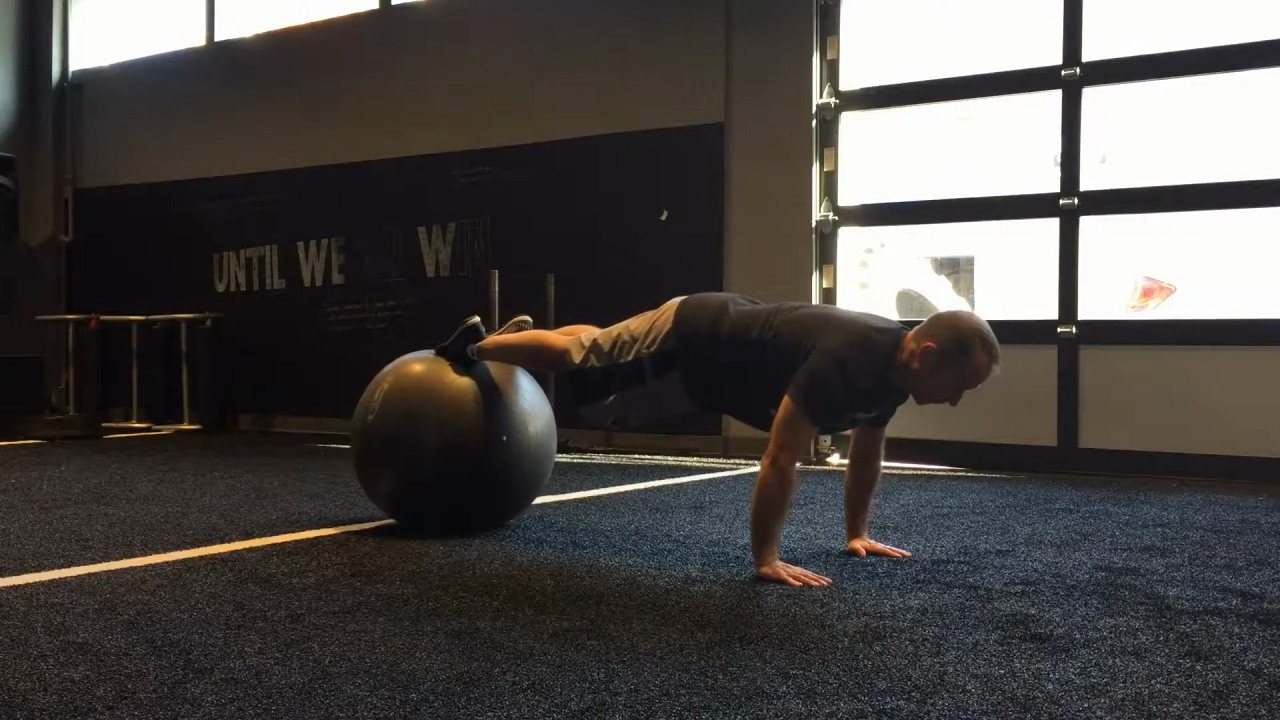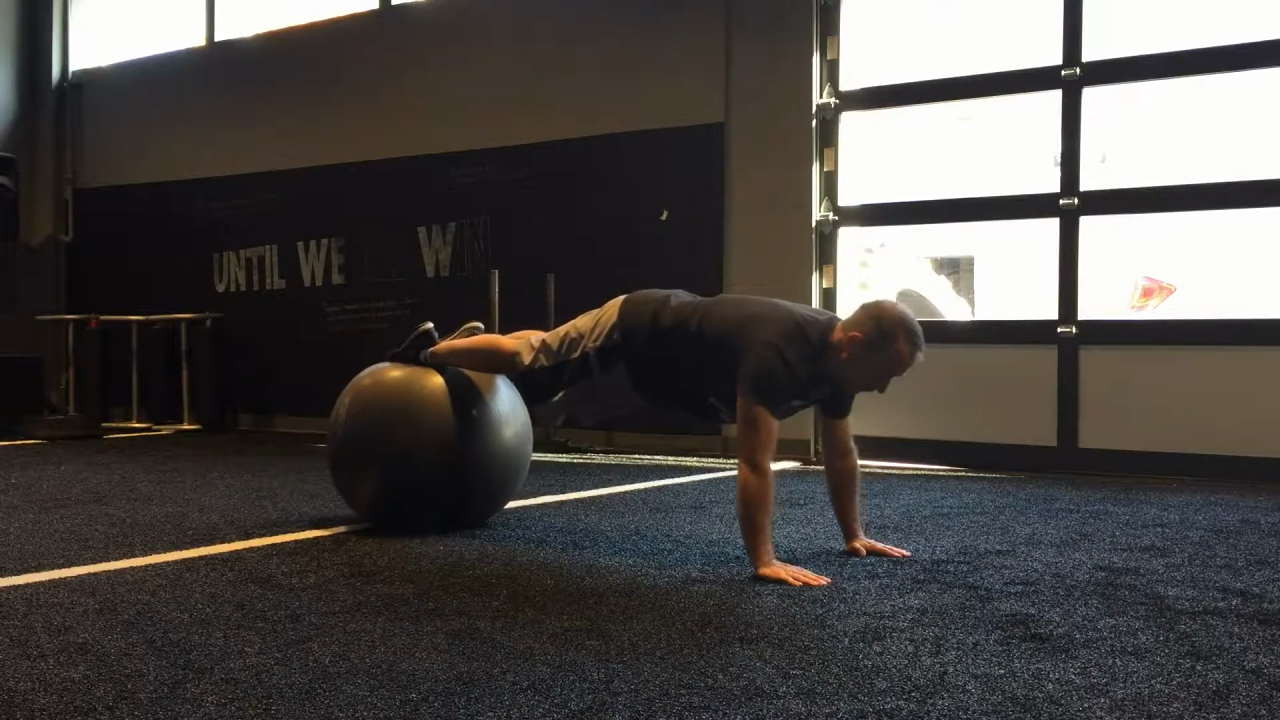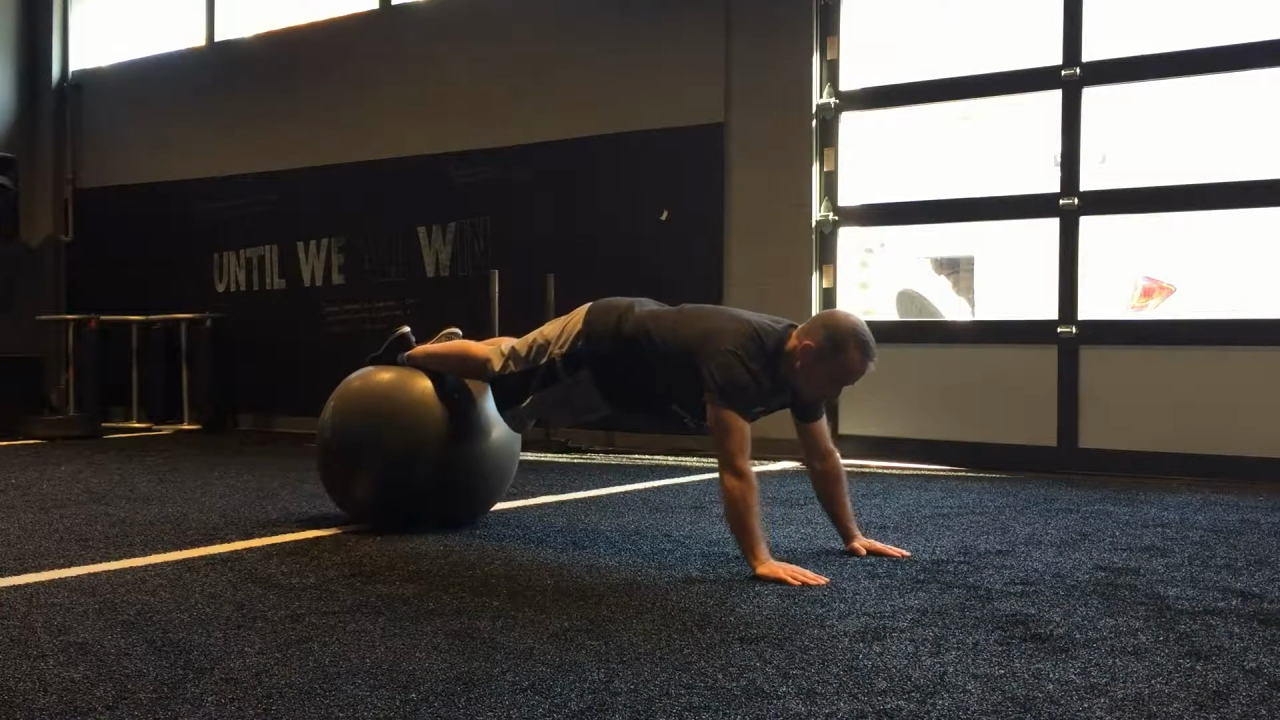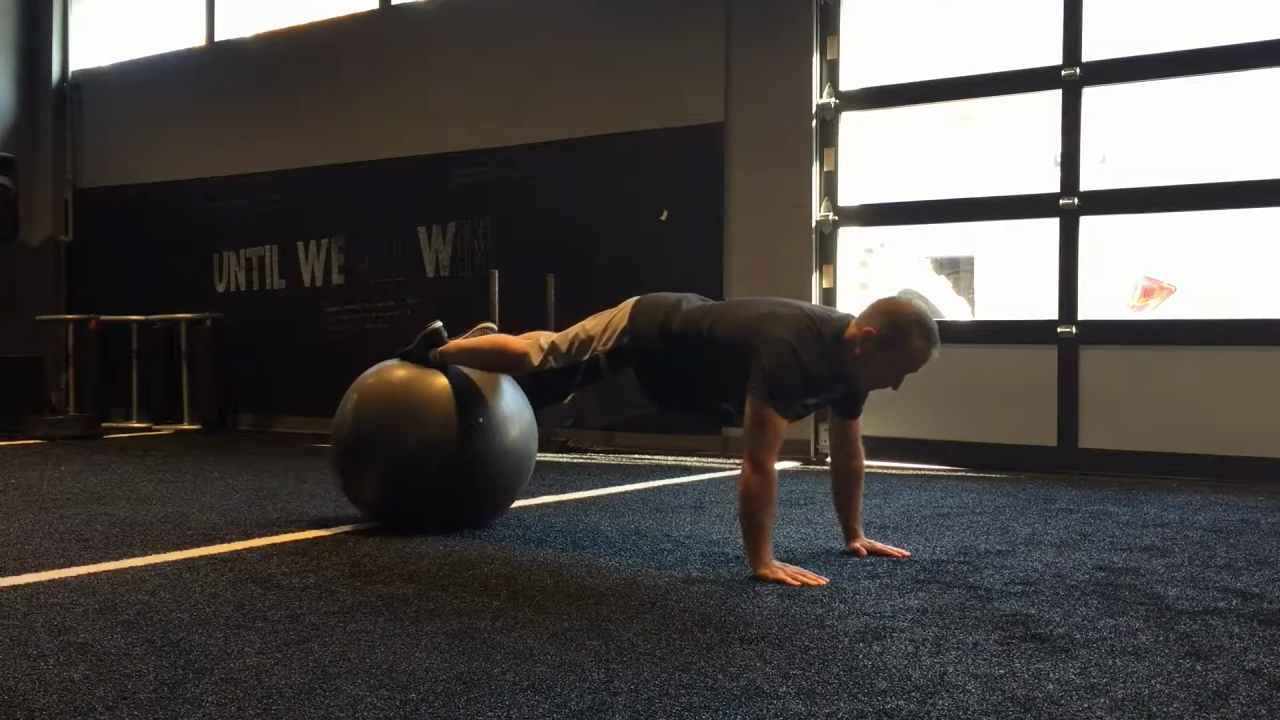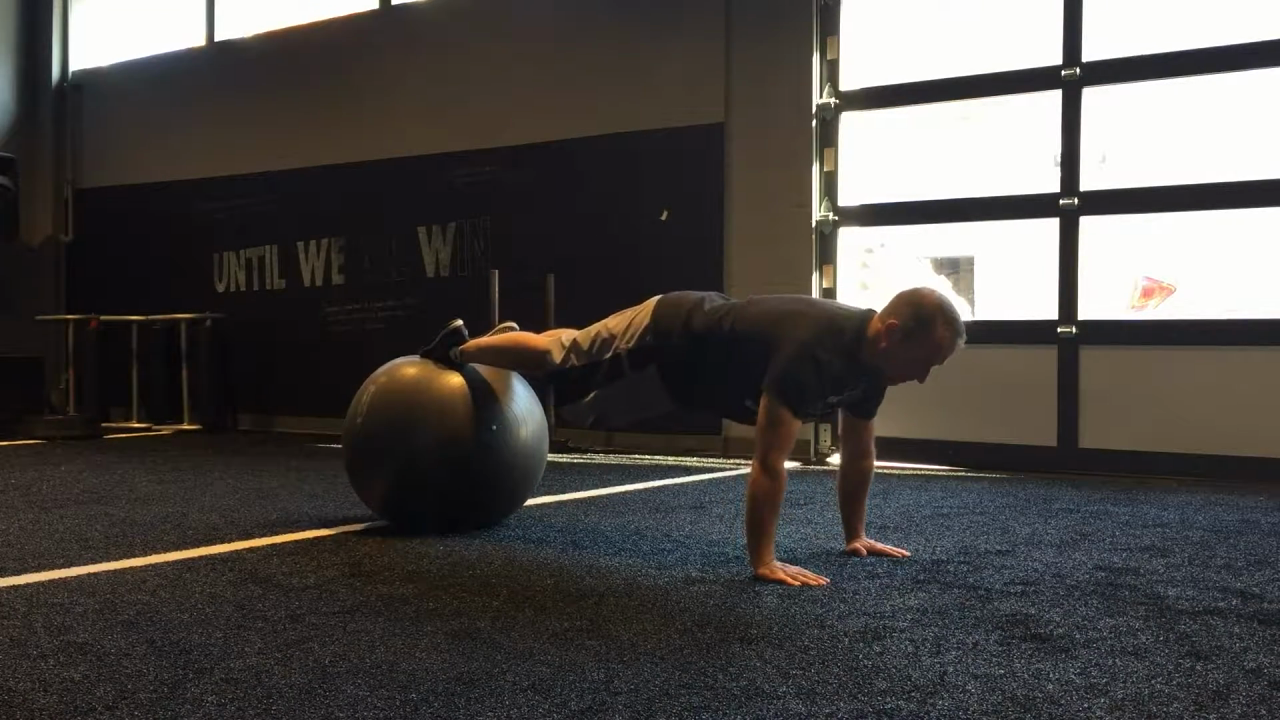
dt=1s
person 1, frame 1
left shoulder: (895, 368)
right shoulder: (847, 360)
left elbow: (867, 450)
right elbow: (780, 459)
left wrist: (857, 532)
right wrist: (766, 559)
left hip: (722, 331)
right hip: (686, 340)
left knee: (595, 343)
right knee: (575, 360)
left ankle: (518, 331)
right ankle: (476, 343)
person 1, frame 2
left shoulder: (835, 358)
right shoulder: (781, 350)
left elbow: (839, 453)
right elbow: (754, 461)
left wrist: (854, 535)
right wrist: (763, 560)
left hip: (670, 322)
right hip: (631, 337)
left knee: (546, 349)
right knee: (528, 364)
left ankle: (471, 336)
right ankle: (432, 348)
person 1, frame 3
left shoulder: (802, 364)
right shoulder: (737, 358)
left elbow: (822, 456)
right elbow: (735, 466)
left wrist: (852, 535)
right wrist: (760, 560)
left hip: (638, 327)
right hip: (596, 345)
left knee: (511, 358)
right knee: (501, 370)
left ankle: (451, 341)
right ankle: (409, 351)
person 1, frame 4
left shoulder: (849, 358)
right shoulder: (792, 347)
left elbow: (847, 454)
right elbow: (758, 462)
left wrist: (854, 535)
right wrist: (762, 561)
left hip: (681, 325)
right hip: (642, 340)
left knee: (551, 350)
right knee: (536, 363)
left ankle: (483, 336)
right ankle: (439, 346)
person 1, frame 5
left shoulder: (871, 359)
right shoulder: (814, 346)
left elbow: (857, 453)
right elbow: (769, 460)
left wrist: (855, 535)
right wrist: (762, 560)
left hip: (695, 346)
right hip: (663, 340)
left knee: (569, 350)
right knee: (557, 360)
left ankle: (508, 333)
right ankle: (459, 345)
